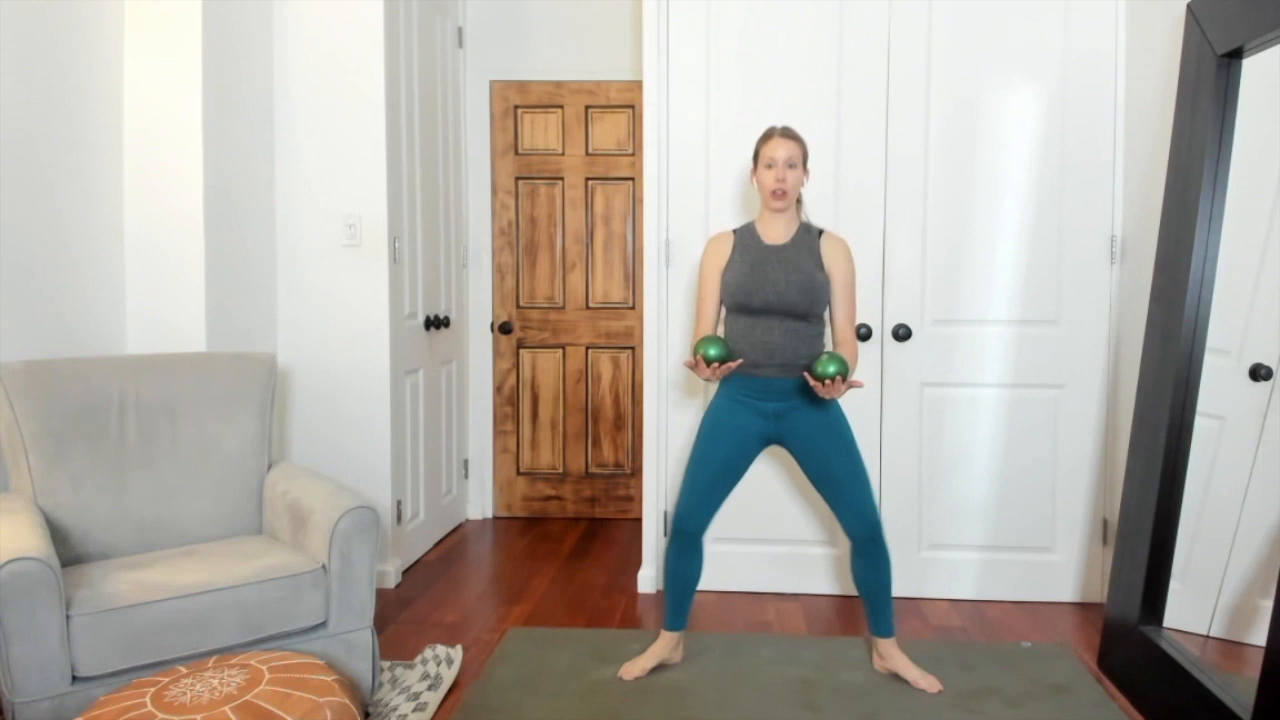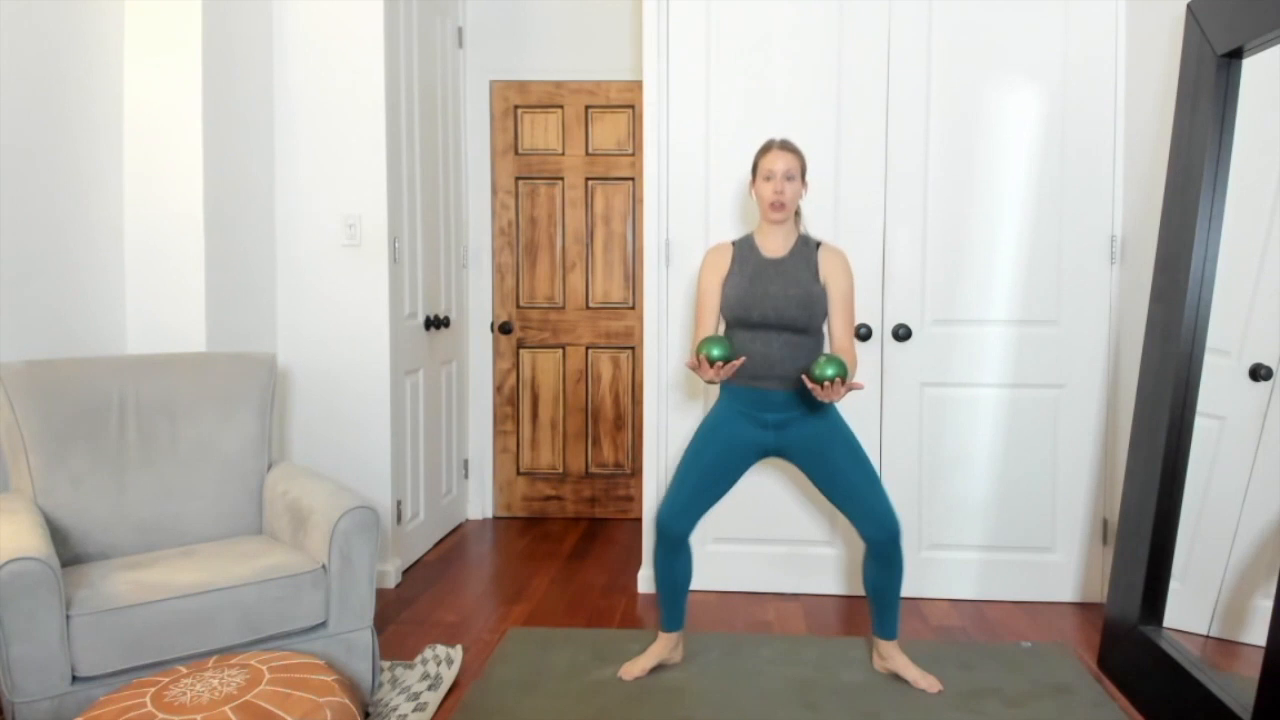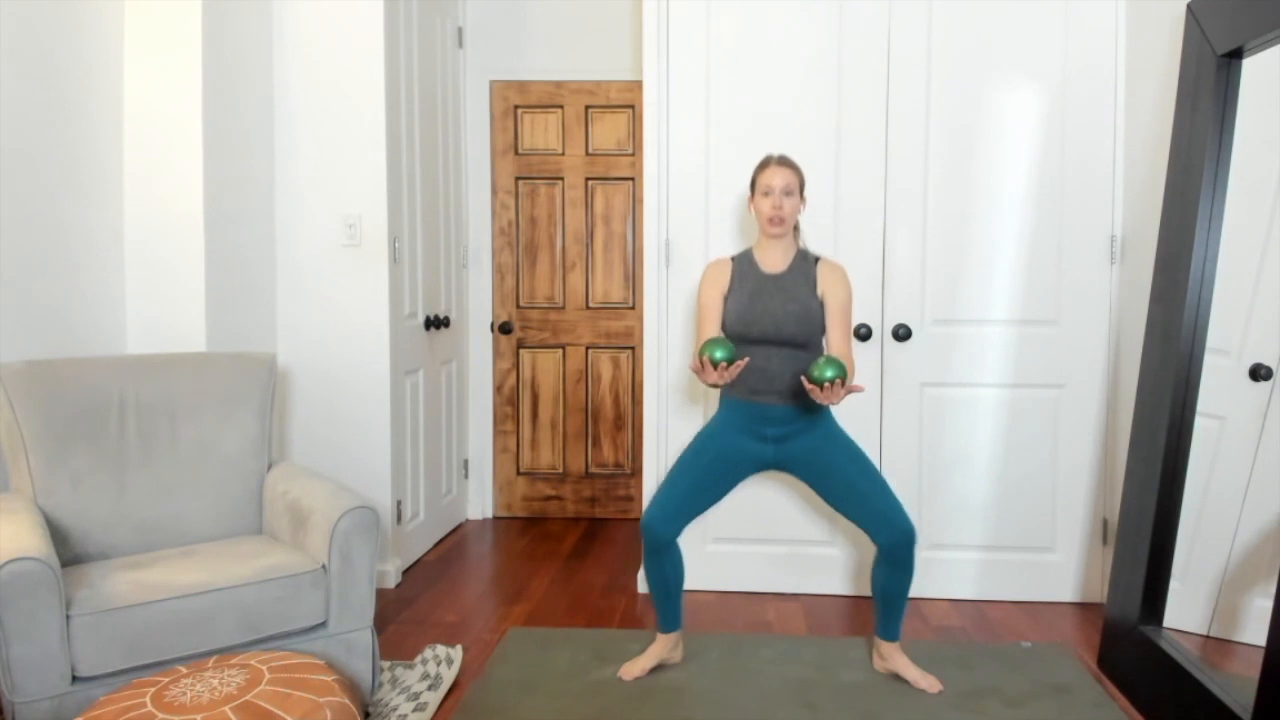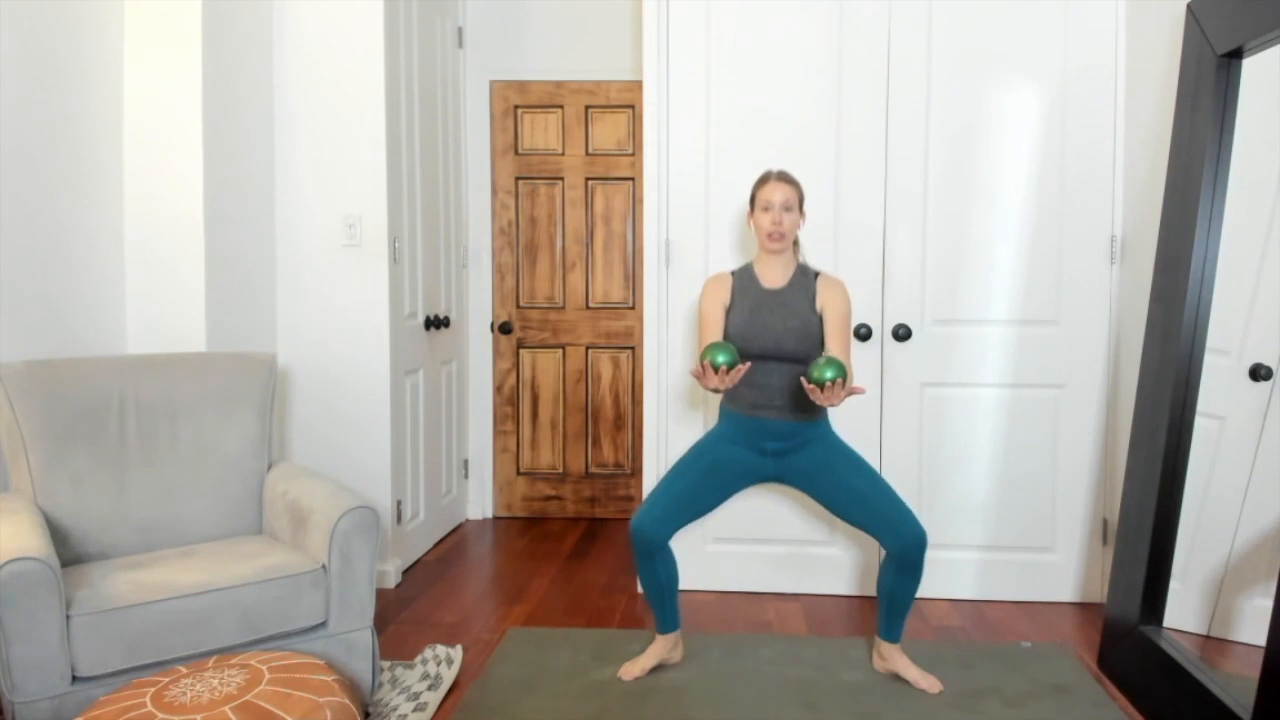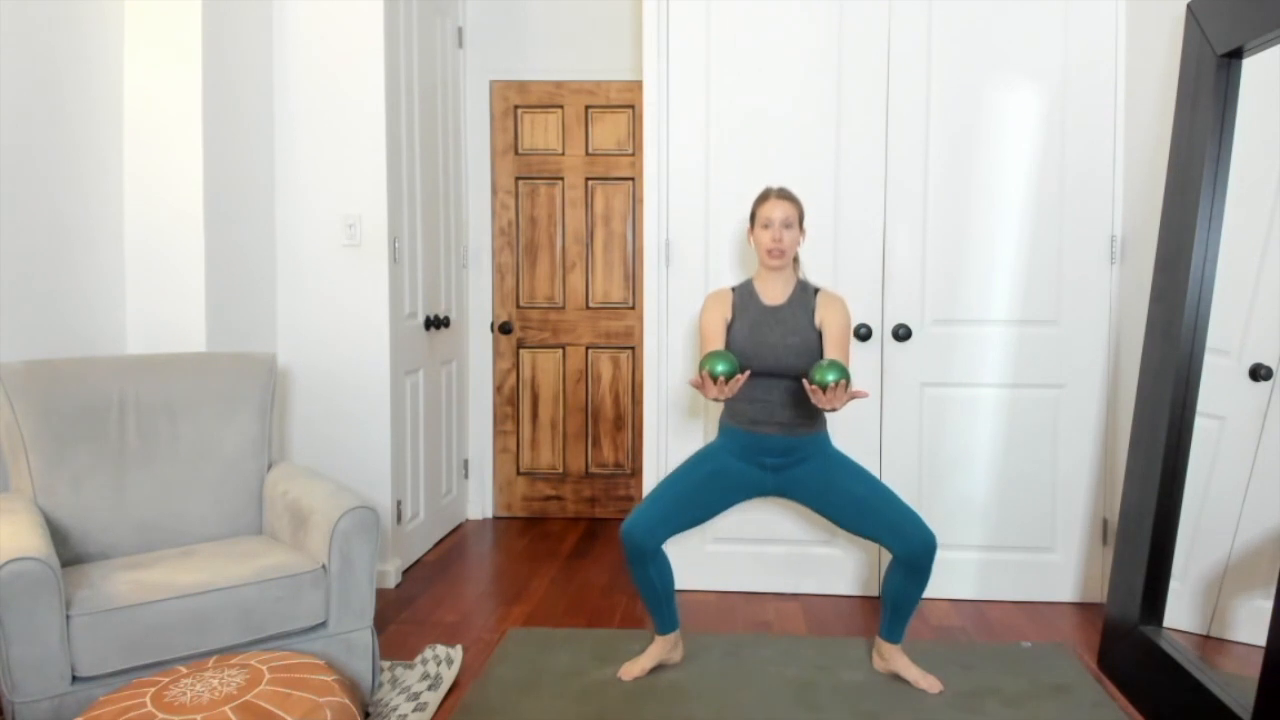
dt=0.1s
person 1, frame 1
left shoulder: (831, 248)
right shoulder: (724, 246)
left elbow: (846, 335)
right elbow: (705, 331)
left wrist: (841, 376)
right wrist: (706, 364)
left hip: (809, 402)
right hip: (740, 399)
left knee: (864, 527)
right knee: (687, 521)
left ankle: (887, 648)
right ankle: (670, 640)
person 1, frame 2
left shoulder: (829, 260)
right shoulder: (722, 258)
left elbow: (844, 344)
right elbow: (704, 340)
left wrist: (839, 381)
right wrist: (707, 367)
left hip: (809, 412)
right hip: (738, 410)
left knee: (882, 527)
right knee: (671, 521)
left ankle: (888, 648)
right ankle: (668, 640)
person 1, frame 3
left shoulder: (828, 275)
right shoulder: (721, 273)
left elbow: (841, 359)
right elbow: (706, 354)
left wrist: (835, 387)
right wrist: (713, 374)
left hip: (809, 427)
right hip: (738, 424)
left knee: (897, 533)
right knee: (657, 525)
left ankle: (888, 648)
right ankle: (667, 640)
person 1, frame 4
left shoulder: (827, 290)
right shoulder: (721, 287)
left elbow: (840, 369)
right elbow: (709, 365)
left wrist: (834, 391)
right wrist: (715, 380)
left hip: (809, 439)
right hip: (737, 436)
left knee: (908, 537)
right knee: (646, 529)
left ankle: (888, 648)
right ankle: (667, 640)
person 1, frame 5
left shoulder: (828, 306)
right shoulder: (721, 303)
left elbow: (839, 381)
right elbow: (711, 375)
left wrist: (834, 398)
right wrist: (716, 390)
left hip: (808, 454)
right hip: (736, 451)
left knee: (918, 543)
right knee: (638, 534)
left ankle: (889, 649)
right ankle: (667, 641)
